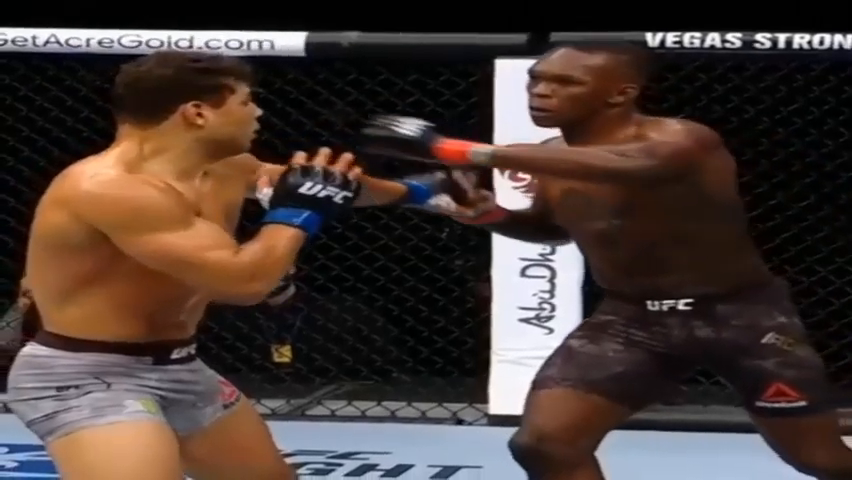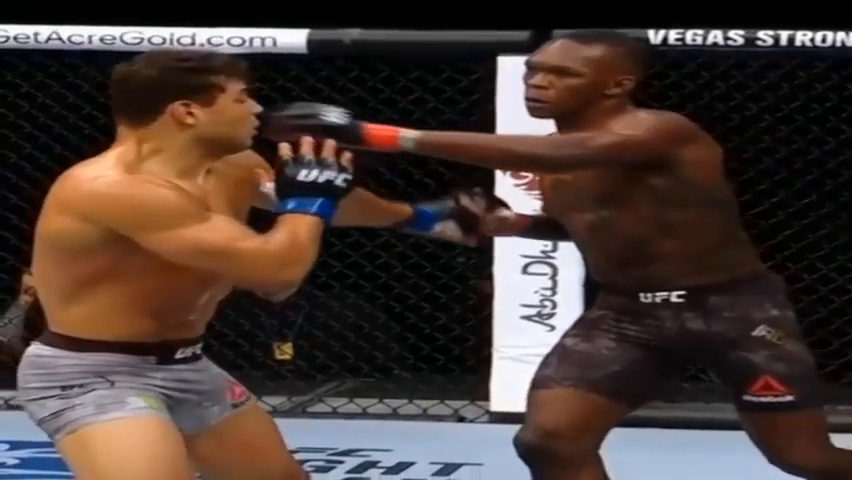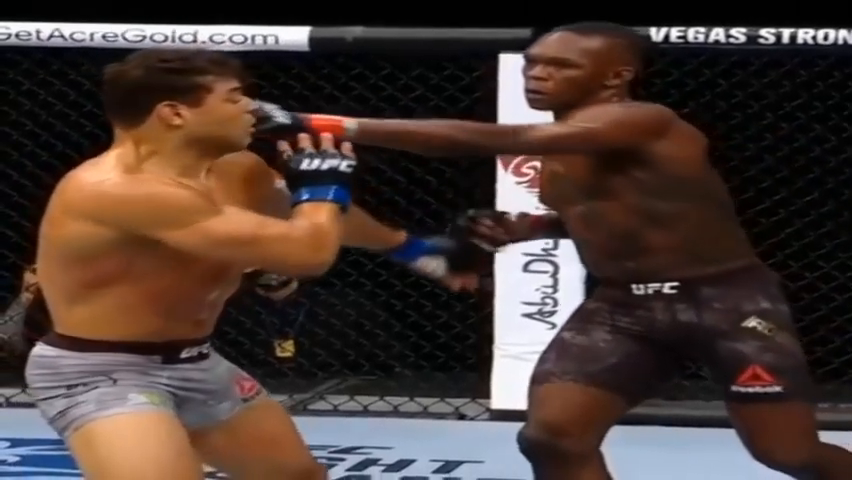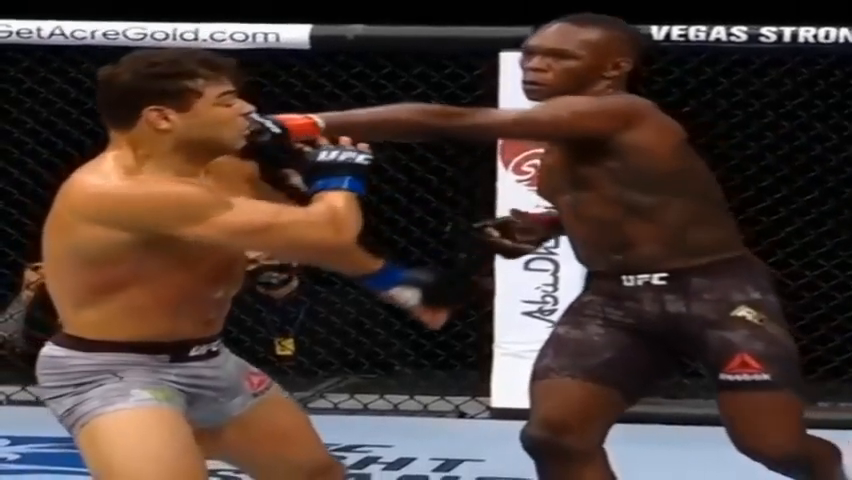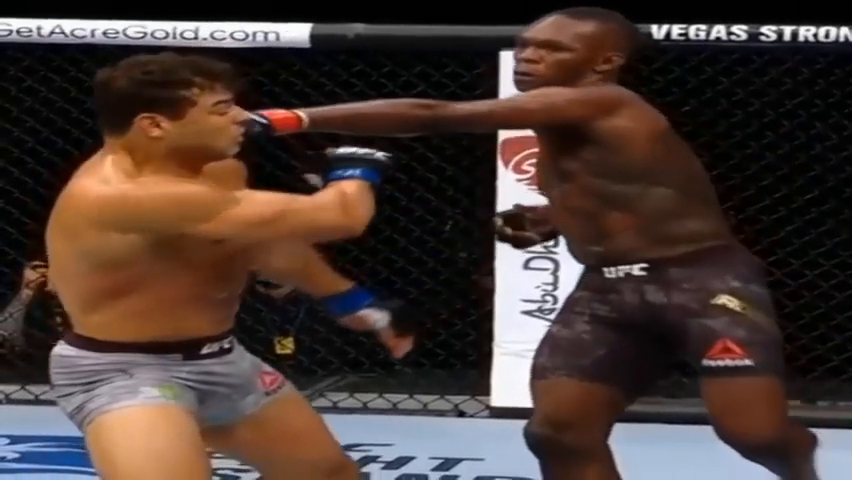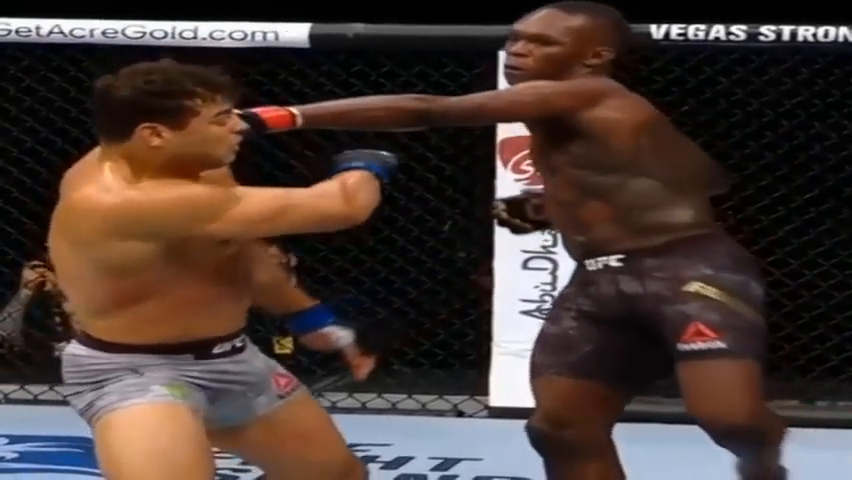
dt=0.5s
person 1, frame 1
left shoulder: (682, 138)
right shoulder: (553, 158)
left elbow: (633, 166)
right elbow: (553, 226)
left wrist: (451, 150)
right wrist: (485, 212)
left hip: (739, 312)
right hip: (627, 318)
person 1, frame 2
left shoulder: (663, 132)
right shoulder: (557, 154)
left elbow: (559, 155)
left wrist: (383, 135)
right wrist: (511, 223)
left hip: (732, 305)
right hip: (623, 312)
person 1, frame 3
left shoulder: (643, 123)
right shoulder: (556, 149)
left elbow: (493, 140)
left wrist: (334, 126)
right wrist: (528, 227)
left hip: (724, 298)
right hip: (619, 304)
person 1, frame 4
left shoulder: (619, 115)
right shoulder: (564, 140)
left elbow: (451, 121)
left wrist: (312, 124)
right wrist: (543, 225)
left hip: (716, 289)
right hip: (614, 297)
person 1, frame 5
left shoulder: (599, 104)
right shoulder: (566, 126)
left elbow: (433, 116)
left wrist: (295, 118)
right wrist: (556, 218)
left hip: (704, 280)
right hip: (605, 291)
left knee: (755, 433)
right knee: (558, 432)
person 1, frame 6
left shoulder: (586, 96)
right shoulder: (576, 115)
left elbow: (428, 111)
left wrist: (288, 116)
left hip: (693, 269)
right hip: (599, 281)
left knee: (730, 419)
right knee: (561, 429)
person 2, frame 1
left shoulder: (224, 167)
right shoulder: (108, 190)
left elbow: (316, 178)
right elbow: (245, 280)
left wrist: (412, 191)
right wrist: (297, 212)
left hip: (179, 368)
right hip: (86, 377)
person 2, frame 2
left shoulder: (231, 169)
right shoulder: (110, 190)
left elbow: (333, 202)
right elbow: (277, 268)
left wrist: (418, 216)
right wrist: (309, 199)
left hip: (185, 367)
right hip: (92, 375)
person 2, frame 3
left shoulder: (232, 171)
right shoulder: (116, 191)
left elbow: (319, 215)
right elbow: (306, 249)
right wrist: (323, 184)
left hip: (195, 365)
person 2, frame 4
left shoulder: (223, 173)
left elbow: (298, 232)
right elbow: (326, 231)
left wrist: (388, 278)
right wrist: (339, 178)
left hip: (205, 361)
person 2, frame 5
left shoulder: (212, 168)
left elbow: (270, 241)
right elbow: (338, 216)
left wrist: (352, 299)
right wrist: (354, 171)
left hip: (220, 359)
person 2, frame 6
left shoulder: (185, 166)
left elbow: (239, 254)
right elbow: (343, 205)
left wrist: (312, 318)
right wrist: (364, 168)
left hip: (231, 359)
